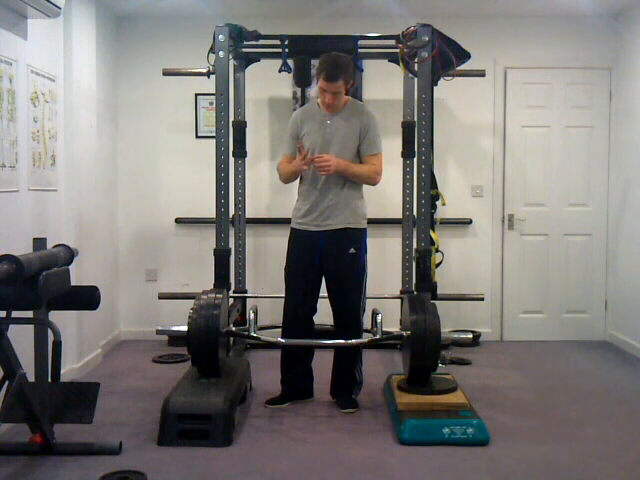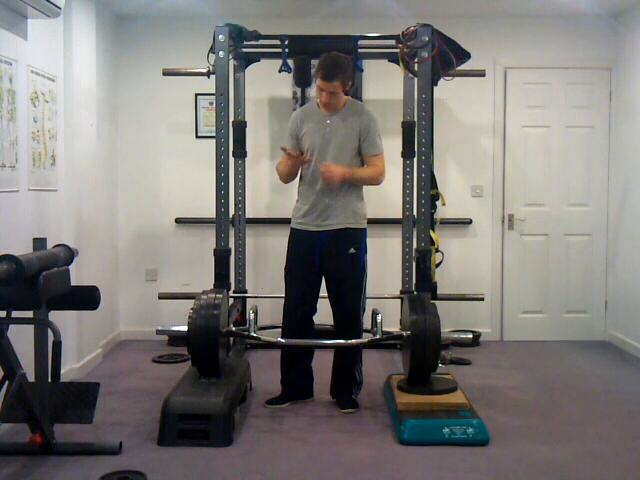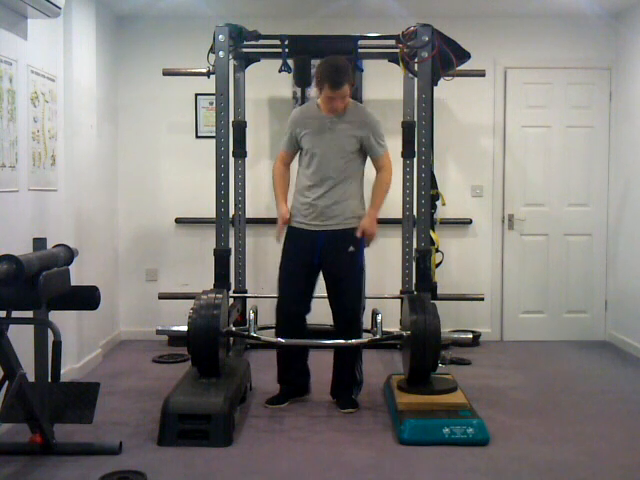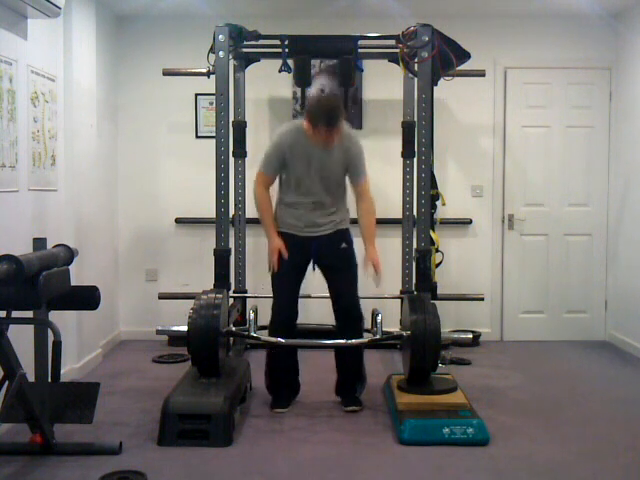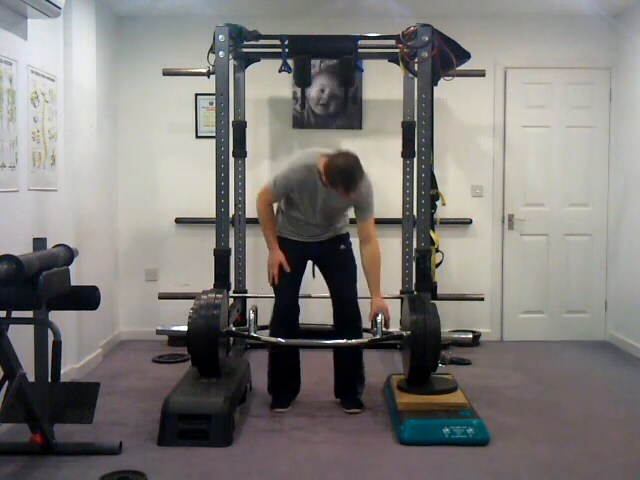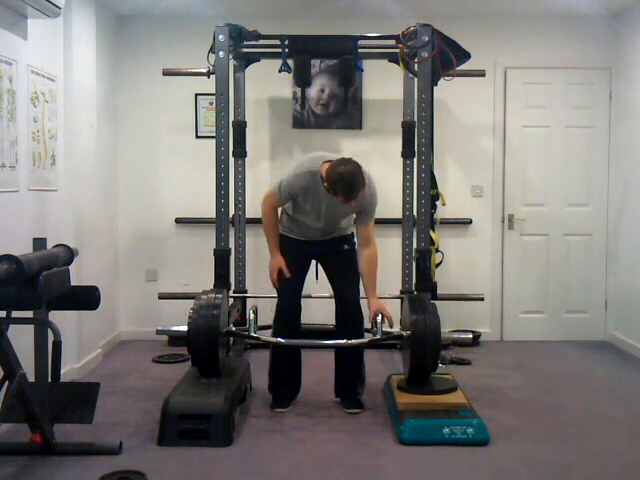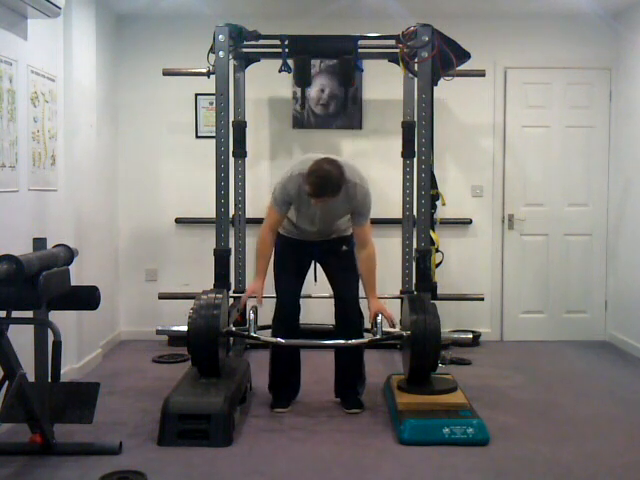
dt=0.4s
person 1, frame 1
left shoulder: (363, 118)
right shoulder: (301, 117)
left elbow: (374, 172)
right elbow: (283, 172)
left wrist: (340, 164)
right wrist: (296, 165)
left hip: (347, 229)
right hip: (304, 228)
left knee: (348, 314)
right knee: (296, 312)
left ankle: (346, 388)
right ankle: (295, 384)
person 1, frame 2
left shoulder: (363, 118)
right shoulder: (301, 117)
left elbow: (378, 173)
right elbow: (283, 174)
left wrist: (345, 171)
right wrist: (291, 163)
left hip: (347, 230)
right hip: (303, 228)
left knee: (348, 315)
right knee: (296, 312)
left ankle: (345, 389)
right ankle: (295, 385)
person 1, frame 3
left shoulder: (364, 121)
right shoulder: (300, 117)
left elbow: (384, 169)
right elbow: (282, 162)
left wrist: (371, 215)
right wrist: (282, 203)
left hip: (345, 230)
right hip: (301, 229)
left knee: (347, 315)
right knee: (289, 309)
left ankle: (346, 389)
right ankle: (292, 384)
person 1, frame 4
left shoulder: (350, 142)
right shoulder: (285, 139)
left elbow: (363, 195)
right elbow: (261, 186)
left wrist: (370, 245)
right wrist: (272, 235)
left hip: (334, 233)
right hip: (290, 235)
left knee: (349, 309)
right knee: (283, 312)
left ankle: (350, 388)
right ankle: (282, 389)
person 1, frame 5
left shoulder: (362, 184)
right shoulder: (298, 171)
left elbow: (368, 240)
right elbow: (264, 200)
left wrist: (376, 295)
right wrist: (273, 249)
left hip: (334, 238)
right hip: (290, 238)
left knee: (348, 308)
right knee: (285, 310)
left ankle: (349, 390)
right ankle: (282, 390)
person 1, frame 6
left shoulder: (367, 190)
right shoulder: (302, 176)
left elbow: (367, 244)
right elbow: (269, 204)
left wrist: (373, 297)
right wrist: (275, 254)
left hip: (338, 239)
right hip: (294, 237)
left knee: (350, 307)
right knee: (287, 309)
left ankle: (349, 391)
right ankle: (283, 390)
person 1, frame 7
left shoulder: (359, 189)
right shoulder: (292, 180)
left elbow: (364, 246)
right elbow: (269, 229)
left wrist: (372, 297)
right wrist: (259, 279)
left hip: (337, 239)
right hip: (292, 239)
left knee: (349, 308)
right knee: (286, 309)
left ankle: (350, 391)
right ankle: (282, 391)
